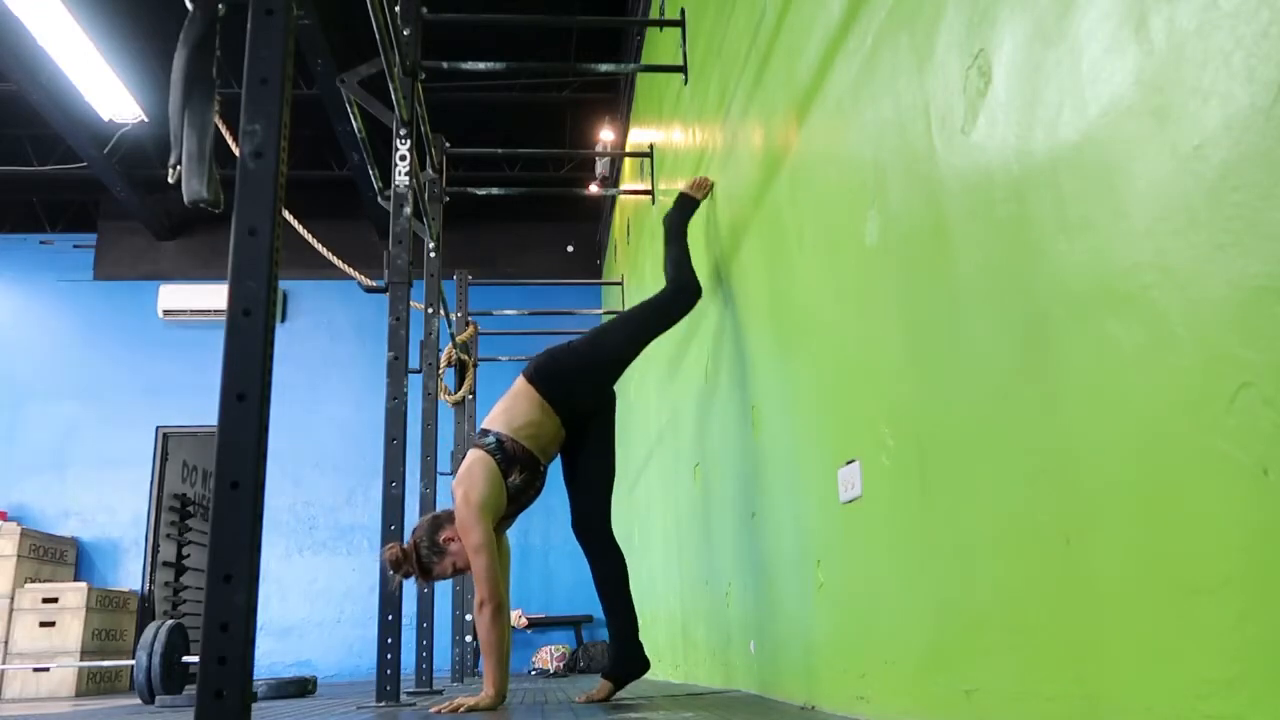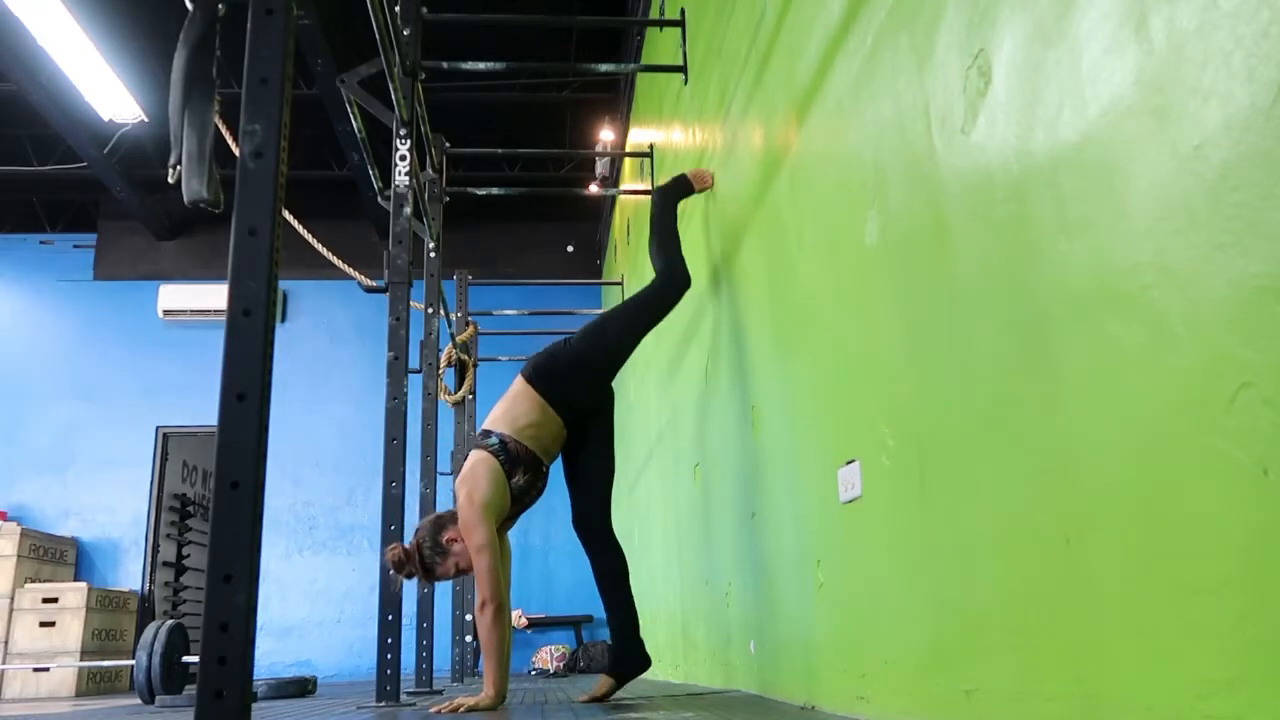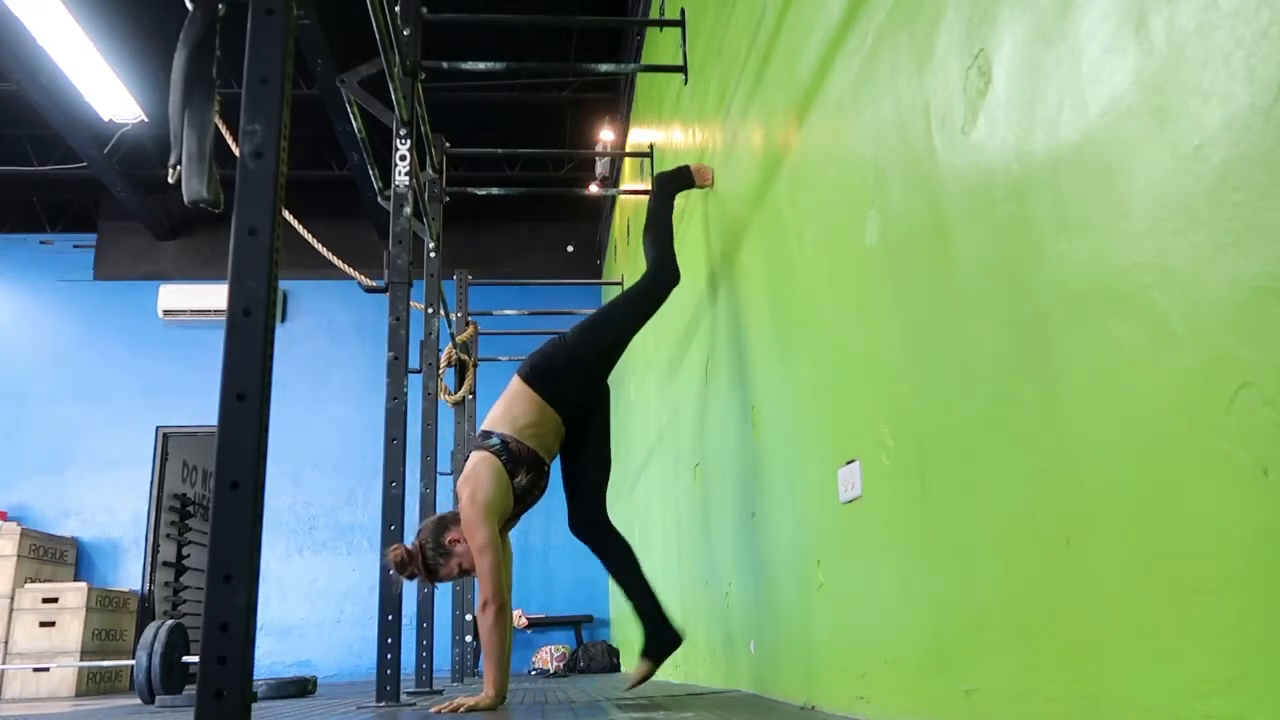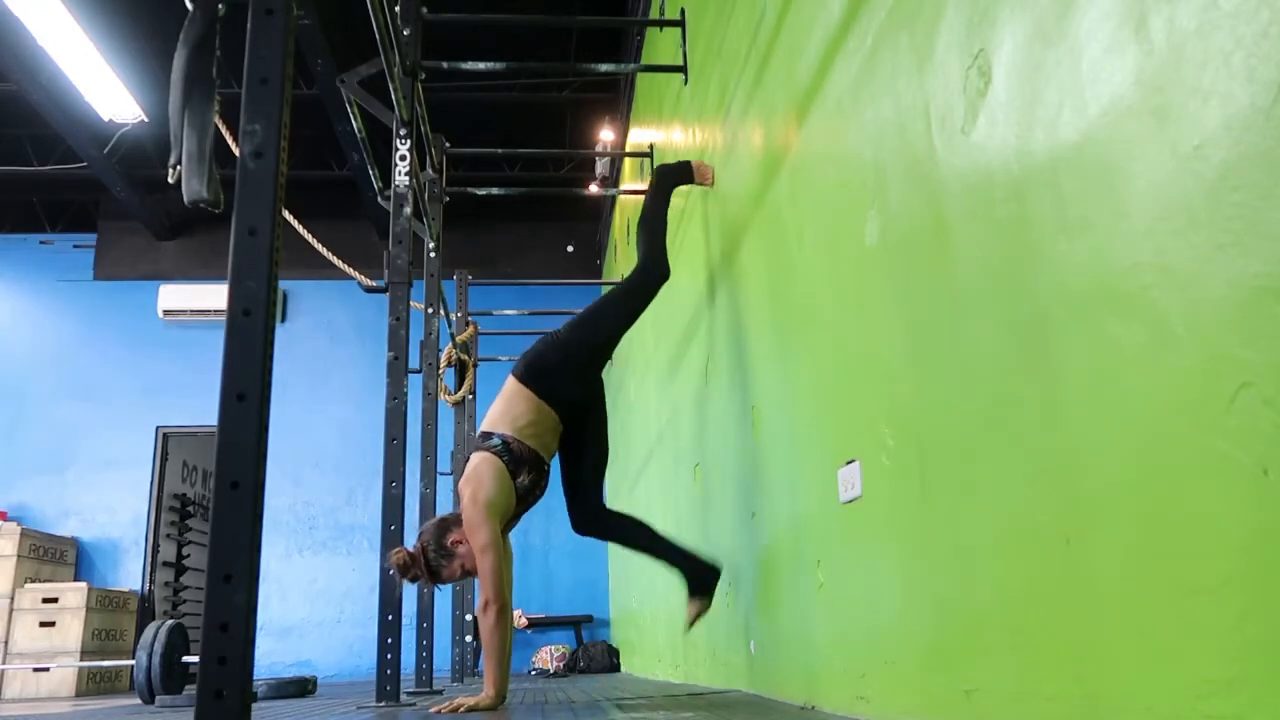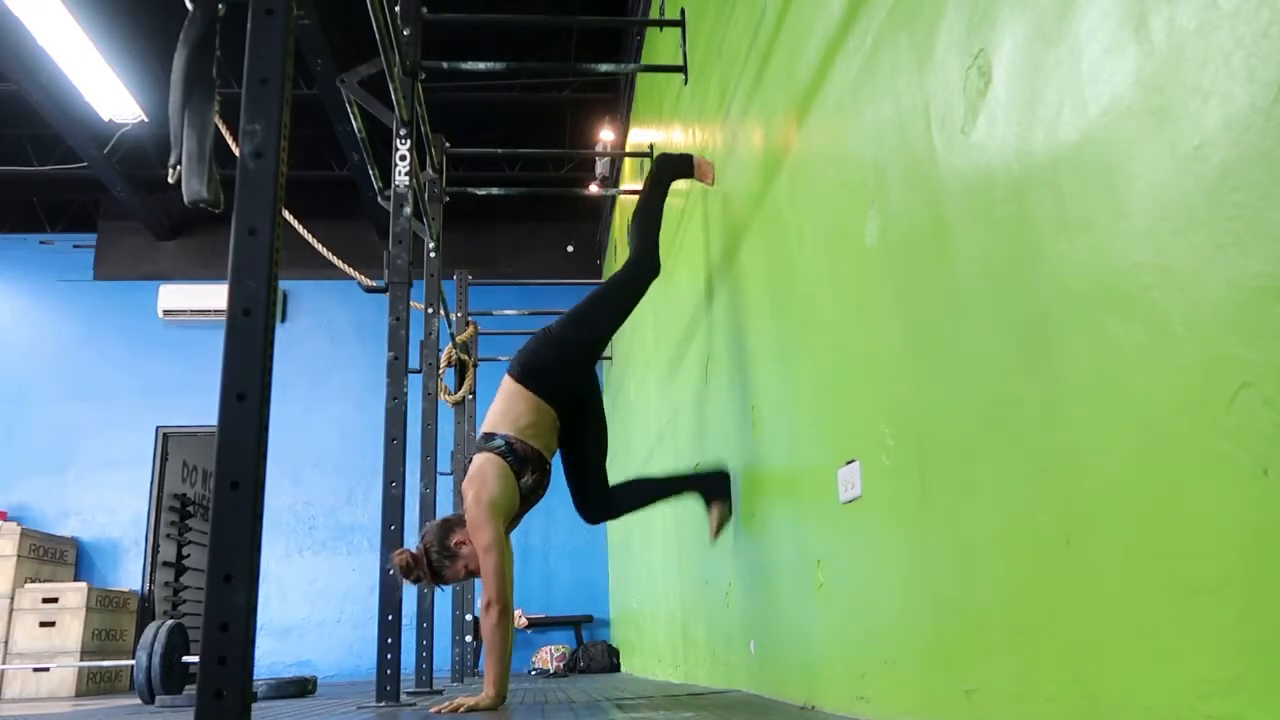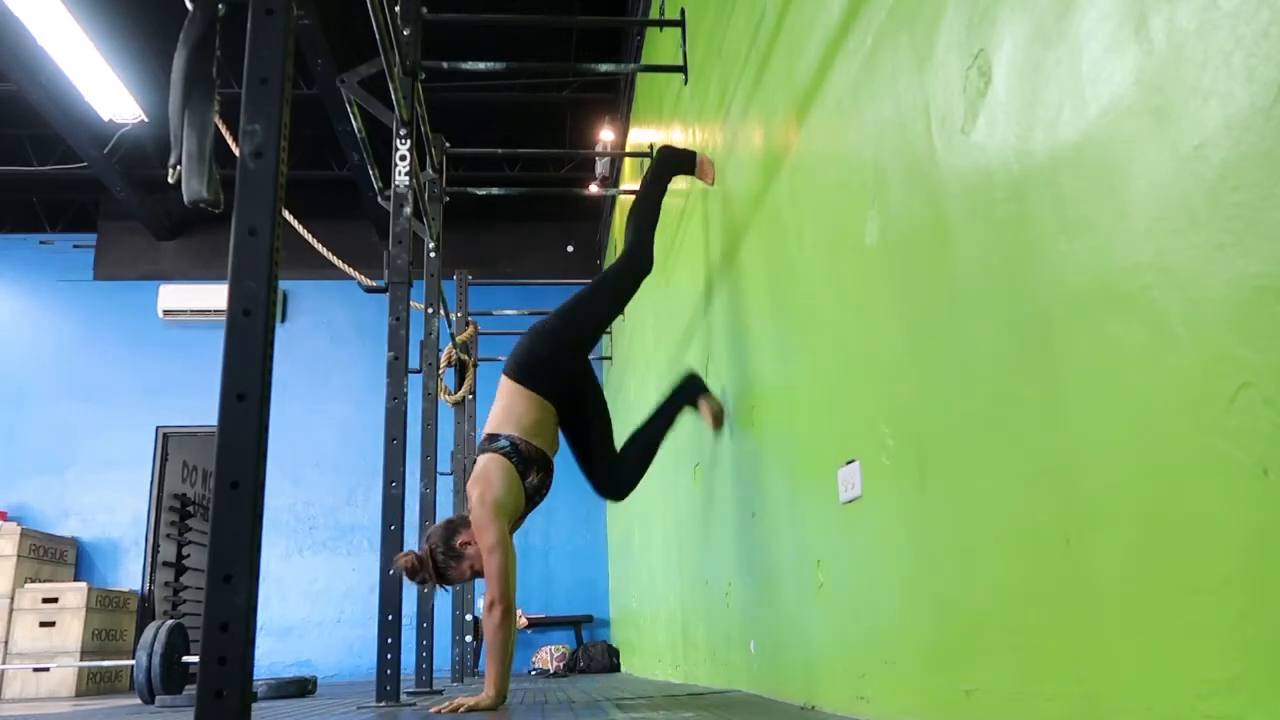
dt=0.1s
person 1, frame 1
left shoulder: (471, 511)
right shoulder: (482, 518)
left elbow: (488, 603)
right elbow: (494, 604)
left wrist: (491, 692)
right wrist: (495, 688)
left hip: (571, 380)
right hip: (575, 406)
left knee: (680, 294)
right knee: (592, 530)
left ankle: (679, 213)
right ankle: (626, 658)
person 1, frame 2
left shoulder: (475, 508)
right shoulder: (485, 517)
left elbow: (490, 604)
right elbow: (496, 603)
left wrist: (491, 693)
right wrist: (495, 690)
left hip: (568, 376)
right hip: (571, 400)
left knee: (671, 284)
right knee: (592, 524)
left ankle: (670, 196)
right ankle: (627, 654)
person 1, frame 3
left shoulder: (477, 509)
right shoulder: (485, 515)
left elbow: (491, 604)
right elbow: (497, 603)
left wrist: (491, 693)
right wrist: (495, 689)
left hip: (567, 375)
right hip: (569, 398)
left knee: (660, 277)
right knee: (588, 523)
left ankle: (668, 187)
right ankle: (656, 634)
person 1, frame 4
left shoulder: (478, 508)
right shoulder: (485, 515)
left elbow: (493, 605)
right elbow: (497, 605)
left wrist: (491, 694)
right wrist: (494, 690)
left hip: (558, 370)
right hip: (562, 390)
left knee: (650, 274)
right knee: (587, 515)
left ankle: (671, 178)
right ankle: (696, 571)
person 1, frame 5
left shoulder: (482, 509)
right shoulder: (487, 513)
left elbow: (494, 605)
right elbow: (499, 605)
left wrist: (490, 693)
right wrist: (493, 691)
left hip: (554, 367)
right hip: (559, 385)
left knee: (641, 266)
right knee: (595, 505)
left ankle: (668, 169)
right ankle: (705, 483)
person 1, frame 6
left shoulder: (488, 507)
right shoulder: (490, 510)
left elbow: (499, 605)
right elbow: (500, 605)
left wrist: (492, 694)
right wrist: (495, 691)
left hip: (548, 360)
right hip: (550, 372)
left knee: (634, 264)
right knee: (614, 481)
left ankle: (673, 163)
right ankle: (686, 392)
